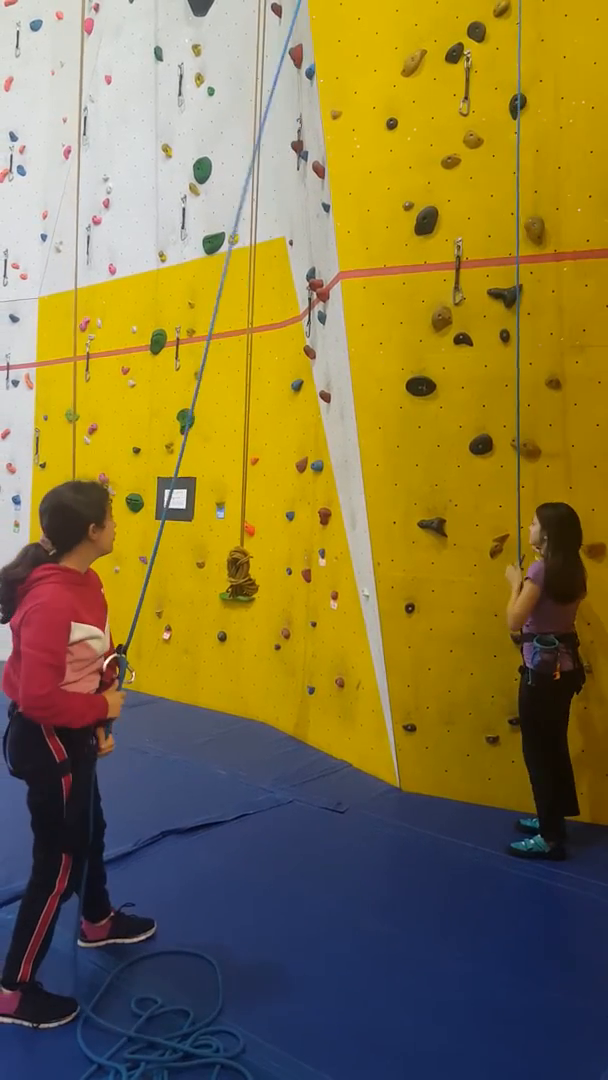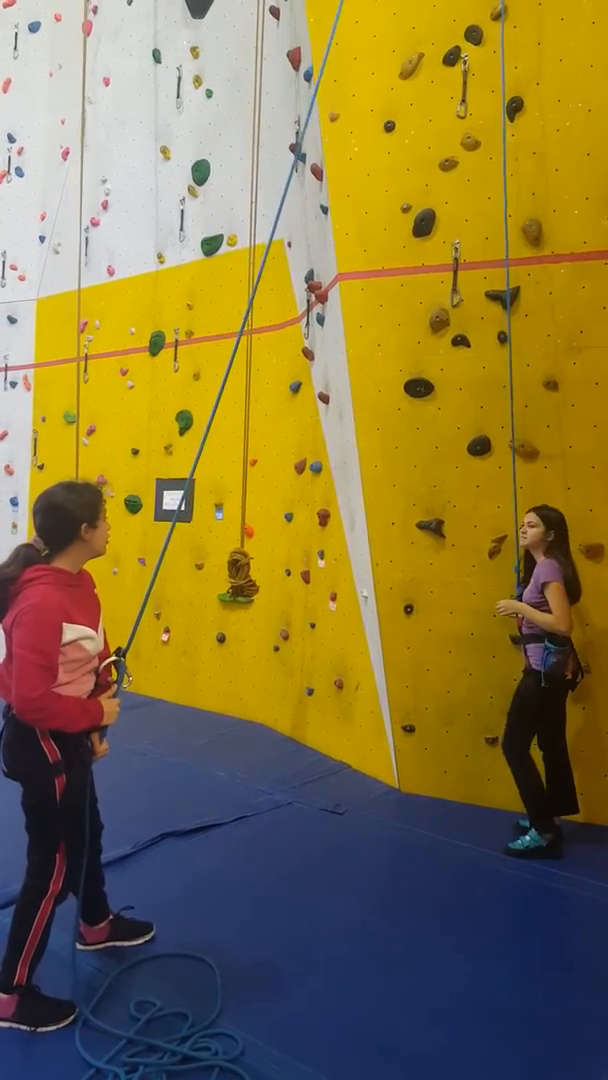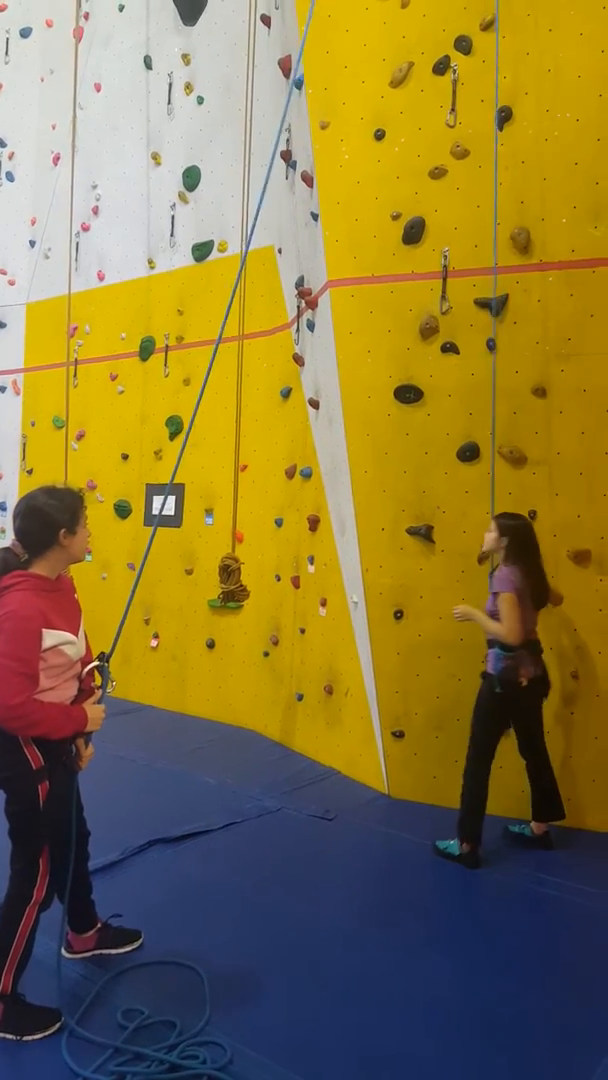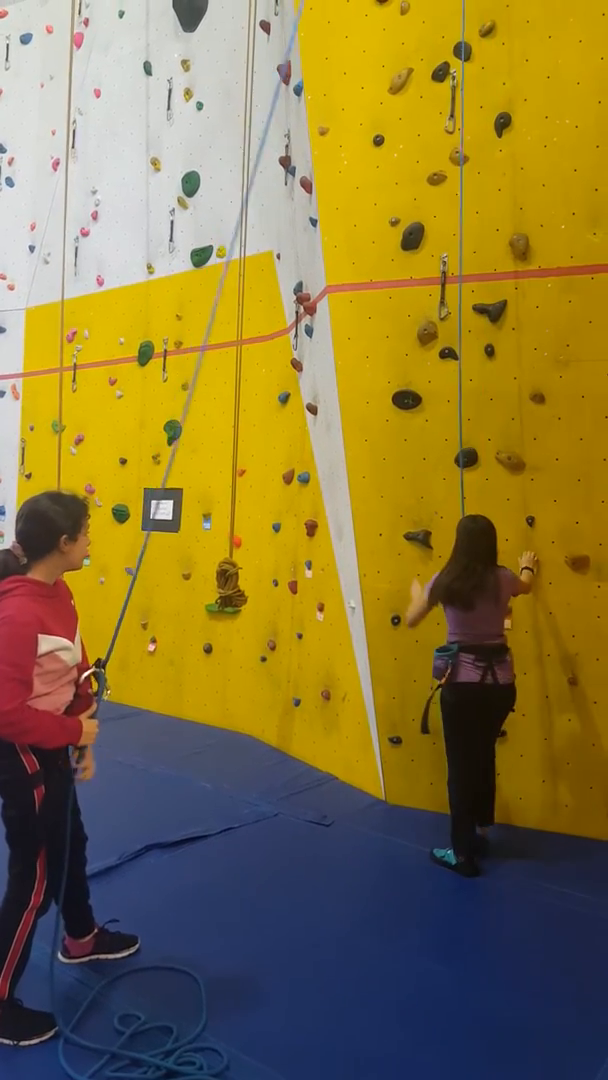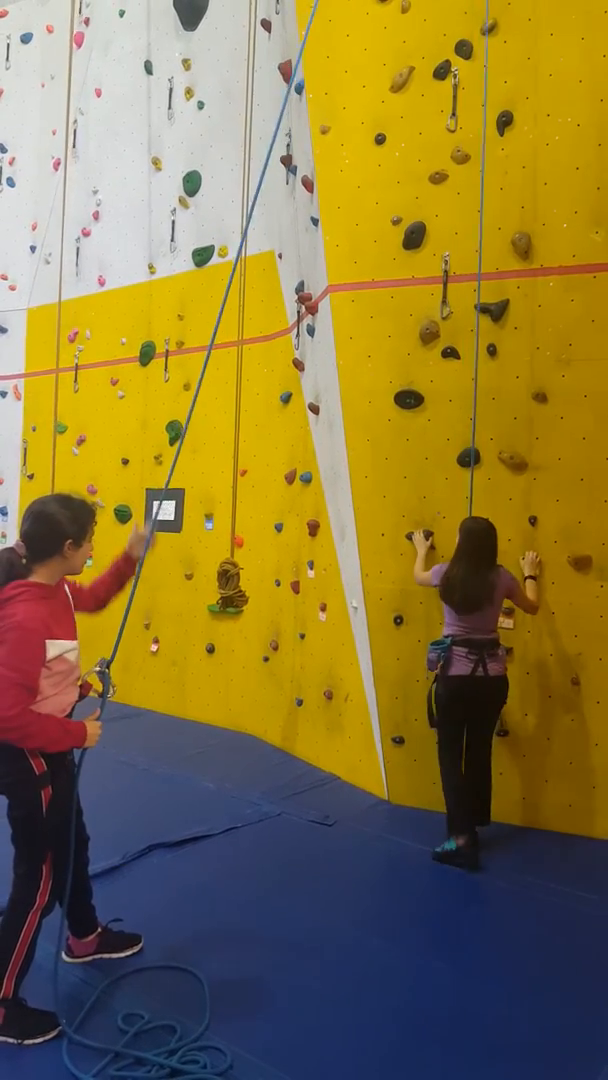
dt=0.5s
person 1, frame 1
left shoulder: (84, 582)
right shoulder: (50, 602)
left wrist: (100, 723)
right wrist: (102, 709)
left hip: (72, 735)
right hip: (45, 741)
left knee: (89, 832)
right knee: (58, 860)
left ankle: (98, 922)
person 1, frame 2
left shoulder: (77, 582)
left wrist: (95, 724)
right wrist: (96, 714)
left hip: (68, 737)
left knee: (86, 833)
right knee: (52, 864)
left ankle: (97, 925)
person 1, frame 3
left shoulder: (59, 587)
left wrist: (81, 733)
right wrist: (80, 720)
left hip: (53, 743)
left knee: (72, 841)
left ankle: (85, 932)
person 1, frame 4
left shoulder: (56, 592)
left wrist: (83, 732)
right wrist: (75, 733)
left hip: (49, 747)
left knee: (69, 844)
left ankle: (81, 937)
person 1, frame 5
left shoulder: (53, 588)
left elbow: (87, 600)
left wrist: (128, 561)
right wrist: (78, 734)
left hip: (47, 748)
left knee: (72, 844)
left ankle: (85, 936)
person 2, frame 1
left shoulder: (541, 569)
right shoulder: (572, 569)
left elbow: (514, 622)
left wrist: (515, 583)
left hip: (542, 666)
right hip: (565, 664)
left knee: (536, 750)
right knee: (553, 746)
left ankle: (550, 838)
right ankle: (552, 819)
person 2, frame 2
left shoulder: (548, 568)
right shoulder: (543, 566)
left elbow: (563, 624)
right elbow: (561, 607)
left wrist: (519, 607)
right wrist: (524, 604)
left hip: (546, 668)
right hip: (553, 668)
left knee: (514, 744)
right knee: (552, 744)
left ankle: (543, 830)
right ankle: (550, 820)
person 2, frame 3
left shoulder: (505, 577)
right shoulder: (527, 575)
left elbow: (511, 636)
right elbow: (555, 598)
left wrist: (475, 614)
left hip: (506, 676)
right hip: (528, 675)
left knee: (478, 758)
right knee: (533, 750)
left ankle: (467, 843)
right ankle: (540, 826)
person 2, frame 4
left shoulder: (445, 581)
right shoulder: (503, 579)
left elbow: (411, 619)
right elbow: (526, 586)
left wrist: (417, 591)
right wrist: (528, 567)
left hip: (462, 681)
right hip: (499, 680)
left knee: (460, 765)
right knee: (483, 758)
left ankle: (463, 853)
right ankle: (479, 831)
person 2, frame 5
left shoulder: (446, 574)
right shoulder: (501, 578)
left elbow: (418, 576)
right elbow: (532, 606)
left wrist: (421, 549)
right wrist: (530, 573)
left hip: (455, 674)
right hip: (492, 675)
left knee: (449, 755)
right knee: (480, 753)
left ankle: (461, 838)
right ankle: (471, 830)
